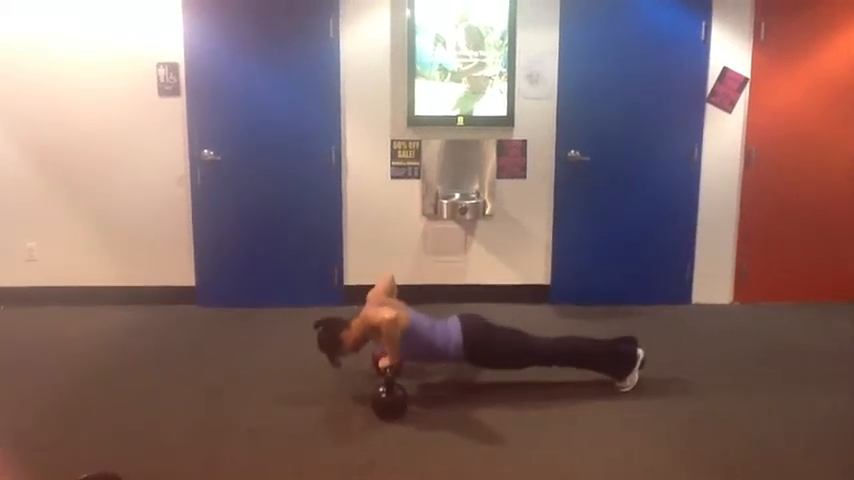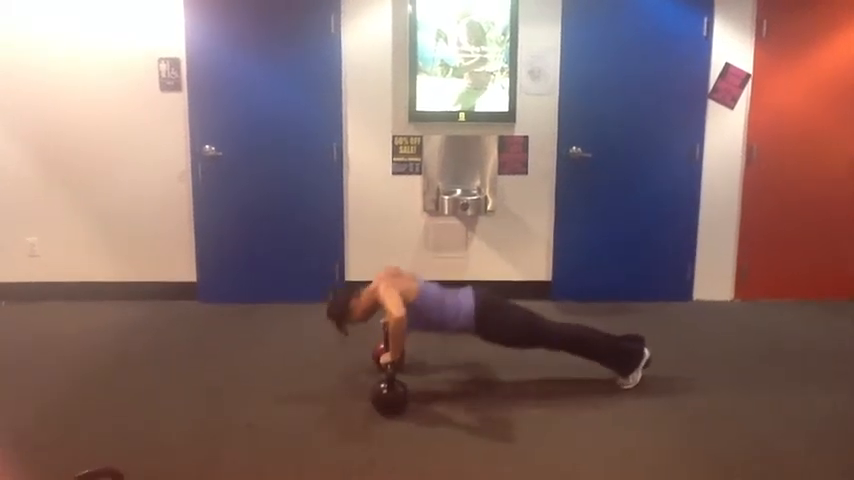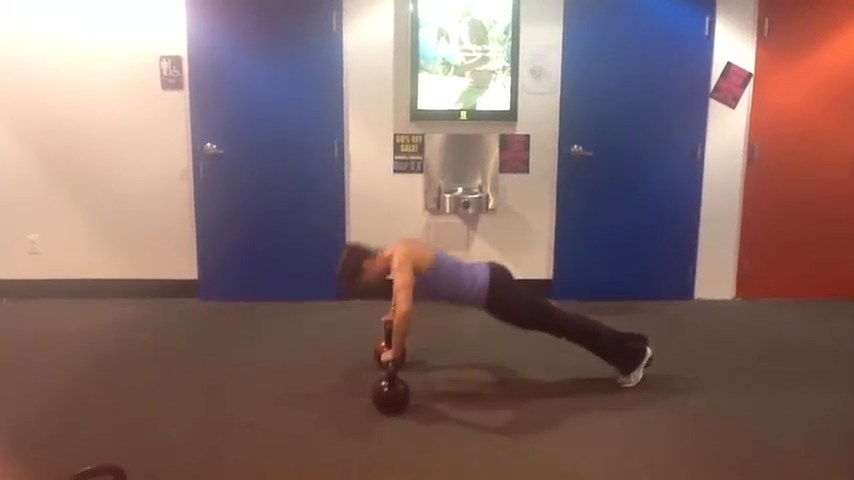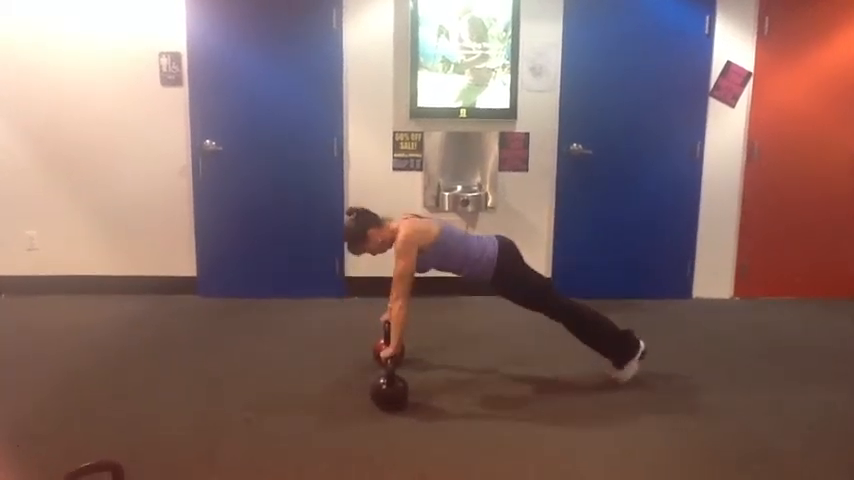
dt=0.2s
person 1, frame 1
left shoulder: (368, 317)
right shoulder: (373, 303)
left elbow: (389, 317)
right elbow: (388, 278)
left wrist: (392, 357)
left hip: (469, 343)
right hip: (464, 330)
left knee: (541, 352)
right knee: (541, 348)
left ankle: (625, 358)
right ankle: (621, 349)
person 1, frame 2
left shoulder: (381, 290)
right shoulder: (384, 278)
left elbow: (399, 316)
left wrist: (394, 354)
right wrist: (392, 322)
left hip: (480, 315)
right hip: (476, 302)
left knee: (550, 336)
right knee: (550, 333)
left ankle: (630, 356)
right ankle: (627, 346)
person 1, frame 3
left shoulder: (399, 259)
right shoulder: (397, 252)
left elbow: (405, 309)
right elbow: (408, 294)
left wrist: (395, 351)
right wrist: (395, 314)
left hip: (492, 291)
right hip: (490, 279)
left knee: (558, 323)
right knee: (557, 320)
left ankle: (633, 354)
right ankle: (630, 346)
person 1, frame 4
left shoulder: (404, 238)
right shoulder: (401, 227)
left elbow: (401, 299)
right elbow: (403, 286)
left wrist: (394, 347)
right wrist: (392, 311)
left hip: (497, 264)
right hip: (495, 254)
left knee: (556, 306)
right knee: (555, 305)
left ankle: (626, 349)
right ankle: (623, 345)
